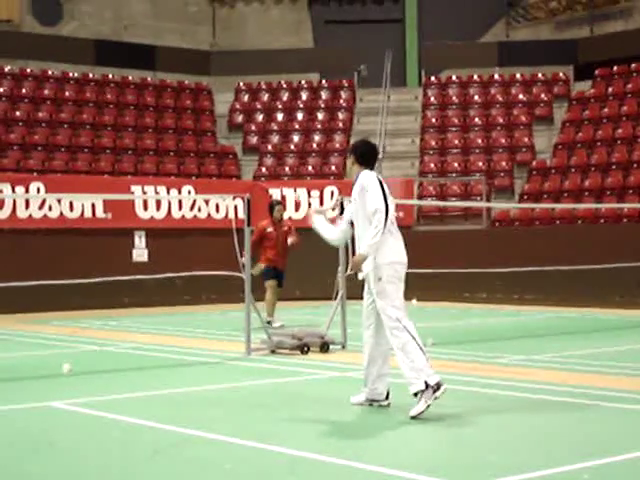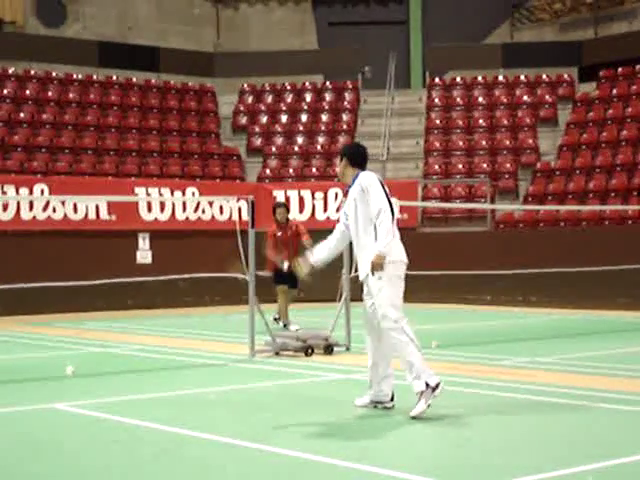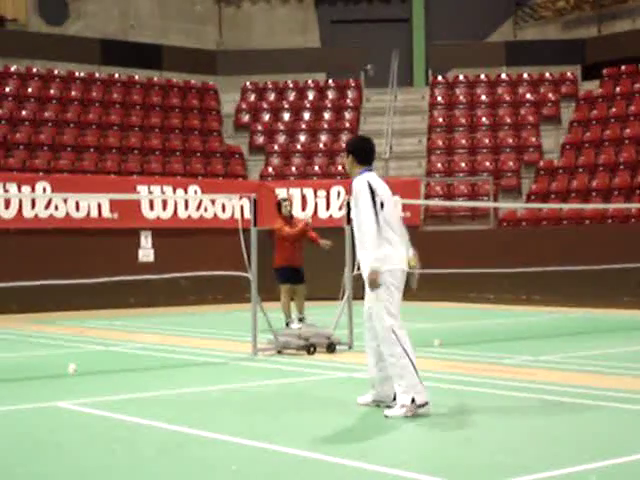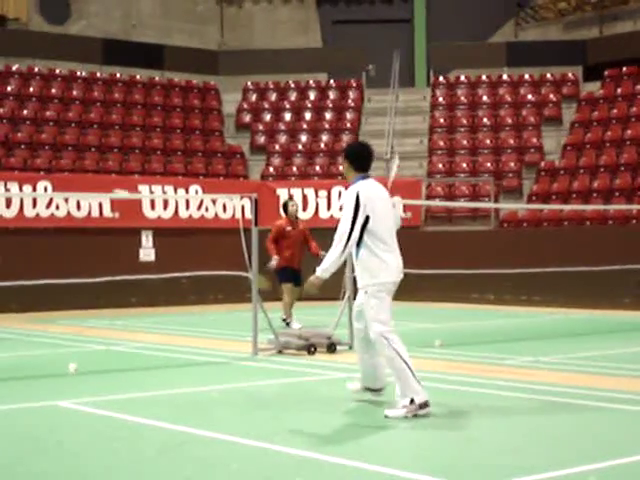
dt=0.4s
person 1, frame 1
left shoulder: (368, 180)
right shoulder: (356, 200)
left elbow: (382, 217)
right elbow: (339, 235)
left wrist: (363, 253)
right wrist: (316, 220)
left hip: (386, 264)
right hip: (376, 267)
left knee: (396, 323)
right knee: (374, 328)
left ankle: (426, 383)
right ankle: (376, 390)
person 1, frame 2
left shoulder: (369, 180)
right shoulder: (350, 200)
left elbow: (386, 212)
right elbow: (337, 240)
left wrist: (381, 251)
right wrist: (310, 260)
left hip: (386, 263)
right hip: (371, 270)
left knee: (391, 322)
right knee: (373, 330)
left ankle: (427, 381)
right ankle: (381, 393)
person 1, frame 3
left shoulder: (364, 183)
right shoulder: (374, 182)
left elbow: (373, 225)
right elbow: (397, 223)
left wrist: (374, 264)
right wrist: (409, 252)
left hip: (384, 268)
right hip: (382, 268)
left knee: (388, 329)
right knee: (374, 332)
left ankle: (414, 396)
right ankle: (383, 393)
person 1, frame 4
left shoulder: (355, 193)
right shoulder: (379, 189)
left elbow: (344, 239)
right elbow: (396, 221)
left wrist: (321, 274)
left hip: (376, 275)
right hip: (383, 270)
left knee: (382, 334)
right knee: (361, 320)
left ankle: (415, 398)
right ankle: (372, 380)
person 2, frame 1
left shoulder: (287, 225)
right shoulder: (264, 225)
left elbow: (295, 239)
right elbow: (254, 241)
left wrist: (292, 241)
left hip: (280, 264)
right hip: (267, 263)
left knee: (276, 290)
right knee: (271, 287)
left ankle: (270, 318)
right ankle: (271, 318)
person 2, frame 2
left shoulder: (295, 225)
right shoulder: (273, 231)
left elbow: (304, 235)
right elbow: (270, 250)
left wrist: (306, 242)
right wrist: (278, 261)
left hip: (292, 267)
right hip: (279, 267)
left knee: (291, 294)
right knee: (283, 292)
left ankle: (278, 316)
right ankle: (286, 322)
person 2, frame 3
left shoulder: (297, 222)
right shoulder: (279, 225)
left elbow: (308, 232)
right elbow: (292, 234)
left wrist: (319, 241)
right wrist: (305, 224)
left hip: (297, 263)
right hip: (283, 264)
left knee: (301, 290)
right knee: (286, 291)
left ankle: (301, 316)
right ankle: (289, 320)
person 2, frame 4
left shoulder: (301, 225)
right shoulder: (280, 225)
left elbow: (309, 241)
right elbow: (270, 241)
left wrist: (318, 252)
right wrist: (275, 255)
left hip: (296, 265)
right hip: (283, 264)
left knee: (295, 292)
right knee: (288, 290)
left ankle: (286, 316)
right ankle: (289, 320)
